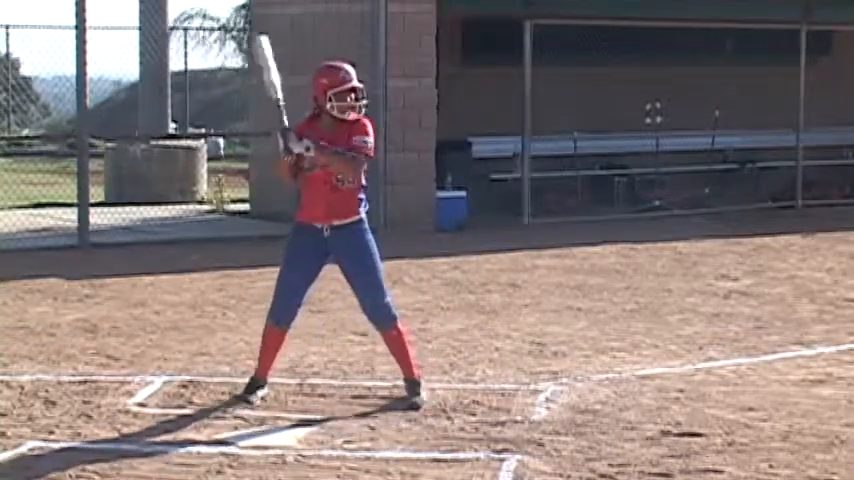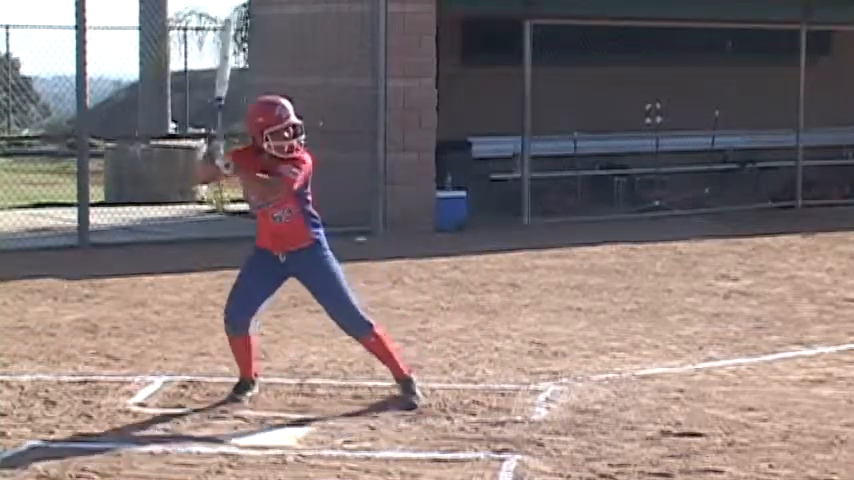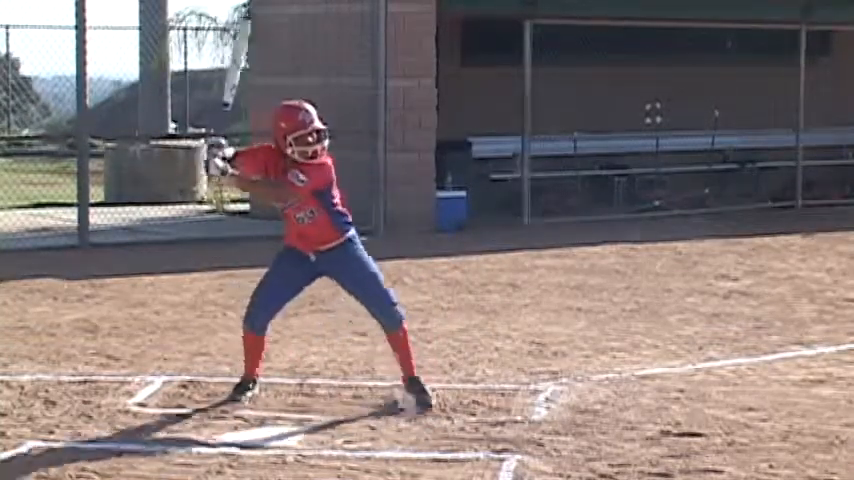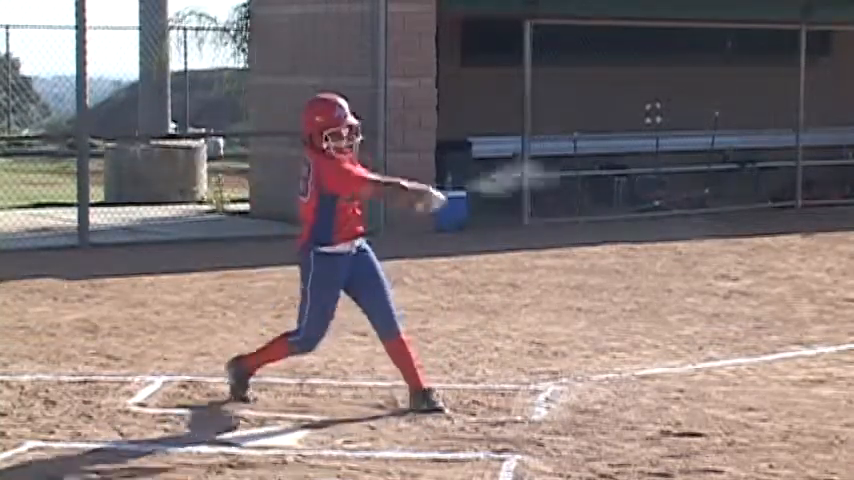
dt=0.4s
person 1, frame 1
left shoulder: (361, 128)
right shoulder: (299, 135)
left elbow: (354, 166)
right elbow: (287, 172)
left wrist: (310, 150)
right wrist: (291, 154)
left hip: (349, 230)
right hip: (307, 230)
left knee: (379, 308)
right knee: (281, 307)
left ankle: (412, 380)
right ankle: (259, 380)
person 1, frame 2
left shoulder: (300, 161)
right shoulder: (246, 158)
left elbow: (271, 189)
right elbow: (203, 178)
left wrist: (230, 169)
right wrist: (213, 157)
left hip: (309, 250)
right hip: (268, 253)
left knee: (352, 318)
right knee: (236, 314)
left ankle: (403, 377)
right ankle: (249, 378)
person 1, frame 3
left shoulder: (322, 166)
right shoulder: (271, 157)
left elbow: (274, 193)
right elbow: (233, 161)
left wrist: (230, 175)
right wrist: (223, 157)
left hip: (341, 248)
right hip: (299, 252)
left knee: (389, 310)
right knee: (257, 313)
left ankle: (412, 382)
right ankle: (249, 379)
person 1, frame 4
left shoulder: (331, 154)
right shoulder: (329, 166)
left elbow: (372, 181)
right elbow: (376, 188)
left wrist: (415, 191)
right wrist: (416, 190)
left hip: (353, 250)
right hip: (323, 256)
left knee: (386, 319)
right knee: (307, 338)
left ankle: (419, 390)
right ankle: (244, 366)
